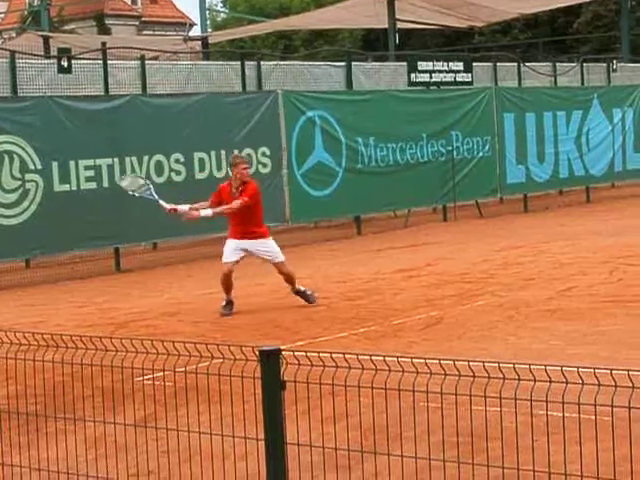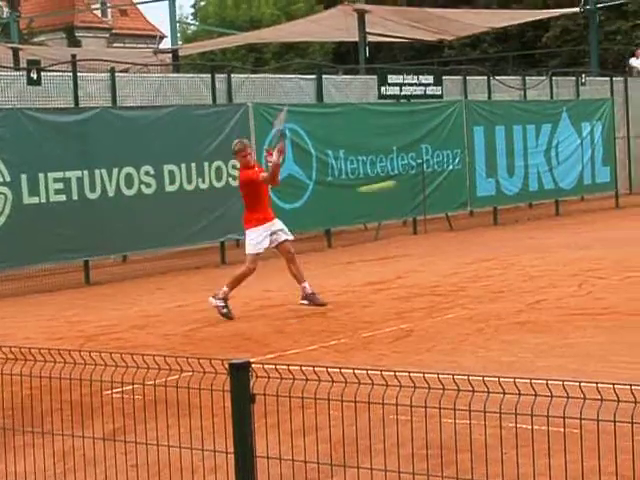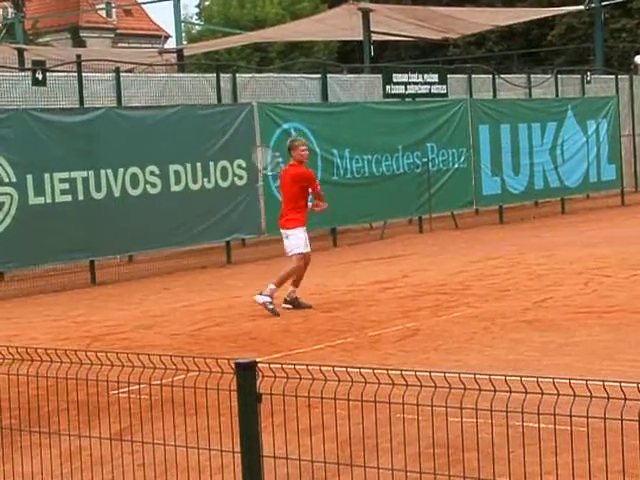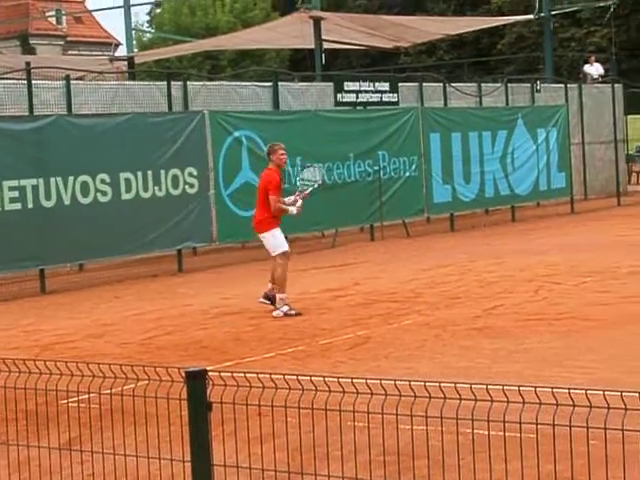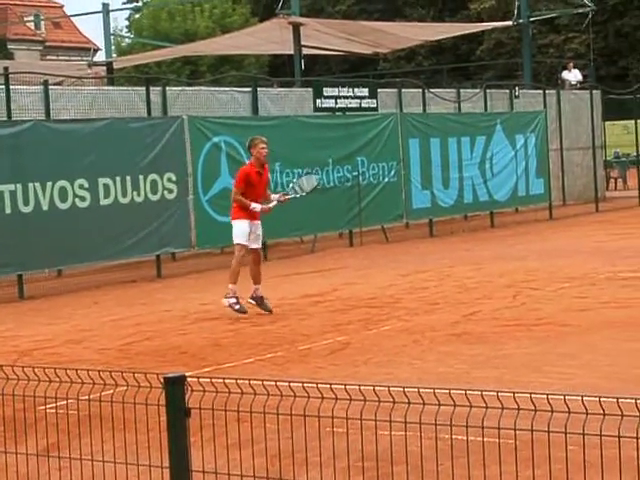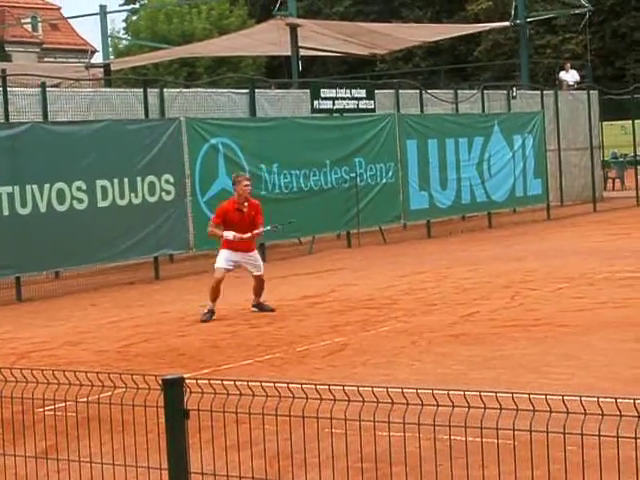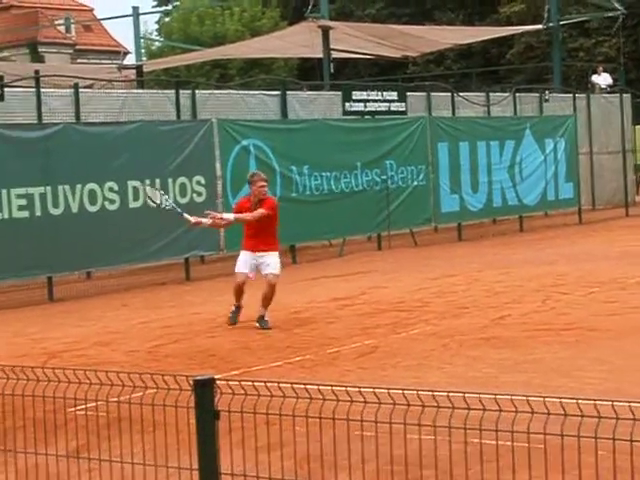
dt=0.4s
person 1, frame 1
left shoulder: (252, 188)
right shoulder: (223, 189)
left elbow: (233, 208)
right elbow: (209, 205)
left wrist: (203, 214)
right wrist: (183, 208)
left hip: (260, 237)
right hip: (236, 238)
left knee: (284, 270)
right knee: (226, 271)
left ankle: (298, 289)
right ankle: (228, 301)
person 1, frame 2
left shoulder: (255, 167)
right shoulder: (245, 175)
left elbow: (274, 181)
right elbow: (269, 177)
left wrist: (273, 162)
left hip: (270, 220)
right hip: (255, 226)
left knee: (290, 253)
right knee: (251, 266)
left ankle: (308, 293)
right ankle: (221, 297)
person 1, frame 3
left shoulder: (285, 172)
right shoulder: (305, 173)
right elbow: (319, 196)
left wrist: (311, 206)
left hip: (294, 222)
right hip: (294, 224)
left knee: (306, 259)
right knee: (297, 263)
left ankle: (291, 298)
right ankle: (266, 294)
person 1, frame 4
left shoulder: (269, 174)
right shoulder: (273, 177)
right elbow: (275, 208)
left wrist: (293, 199)
right wrist: (293, 210)
left hip: (266, 223)
right hip: (267, 224)
left knee: (281, 259)
right knee: (283, 260)
left ankle: (270, 293)
right ankle: (282, 305)
person 1, frame 5
left shoulder: (265, 169)
right shoulder: (245, 171)
right elbow: (235, 197)
left wrist: (275, 197)
right wrist: (256, 206)
left hip: (255, 218)
right hip: (241, 216)
left knee: (256, 255)
right knee: (240, 252)
left ankle: (257, 295)
right ankle: (231, 296)
person 1, frame 6
left shoulder: (255, 205)
right shoulder: (224, 207)
left elbow: (259, 228)
right elbow: (211, 230)
left wrist: (259, 232)
right wrist: (228, 235)
left hip: (249, 250)
right hip: (229, 250)
left knee: (260, 279)
right knee: (218, 277)
left ankle: (257, 302)
right ankle: (210, 309)
person 1, frame 7
left shoulder: (271, 203)
right shoulder: (242, 204)
left elbow: (251, 217)
right elbow: (225, 223)
left wrist: (225, 215)
right wrist: (203, 221)
left hip: (269, 251)
right hip: (248, 251)
left knee: (272, 282)
right knee: (239, 282)
left ankle: (262, 316)
right ankle: (237, 306)
